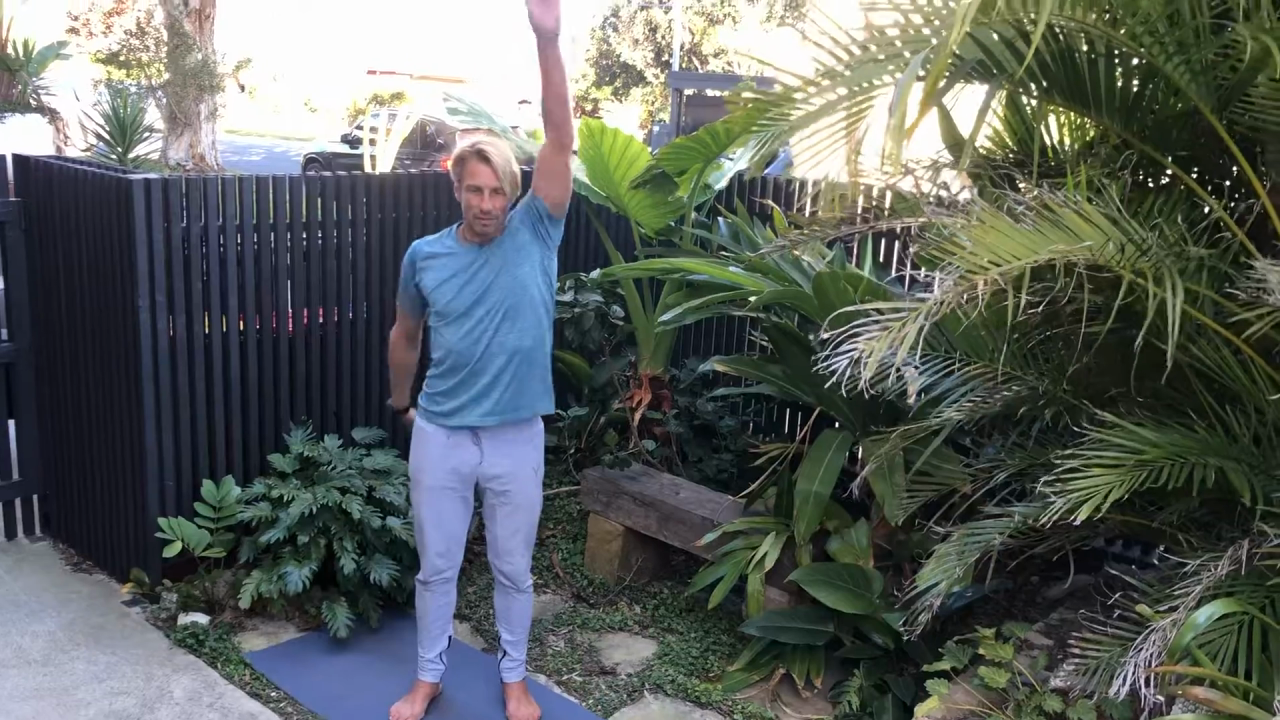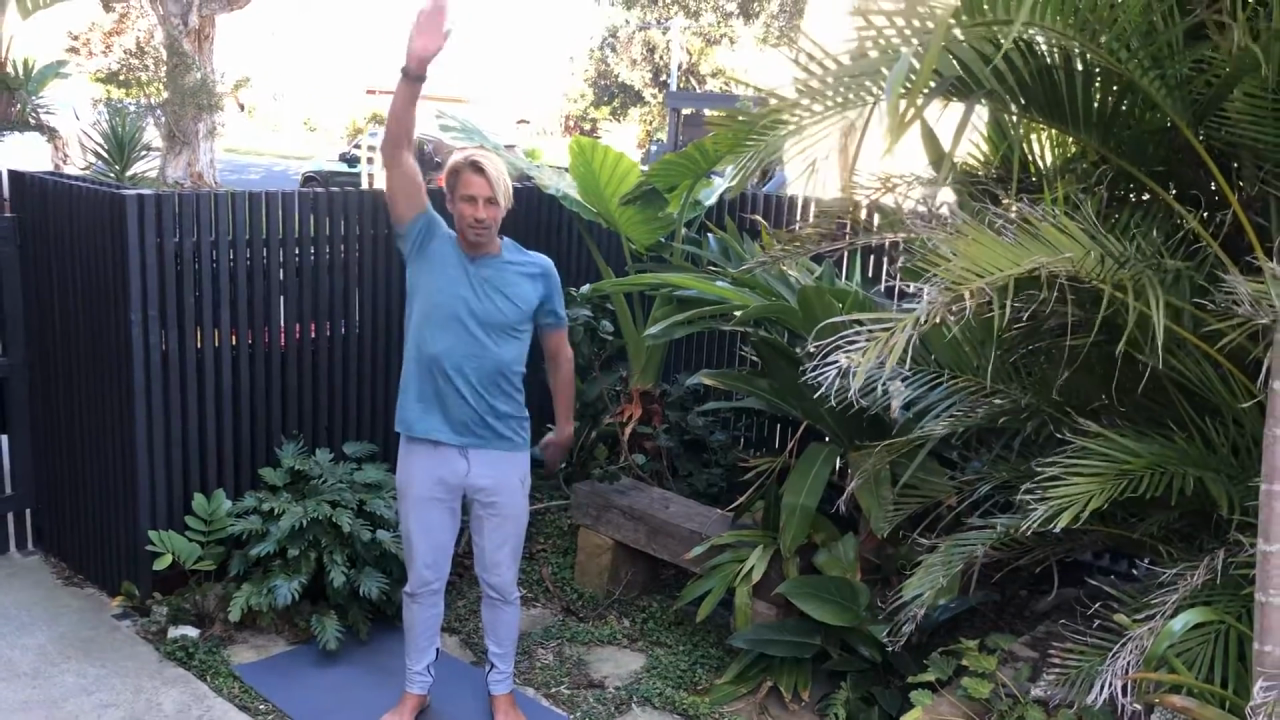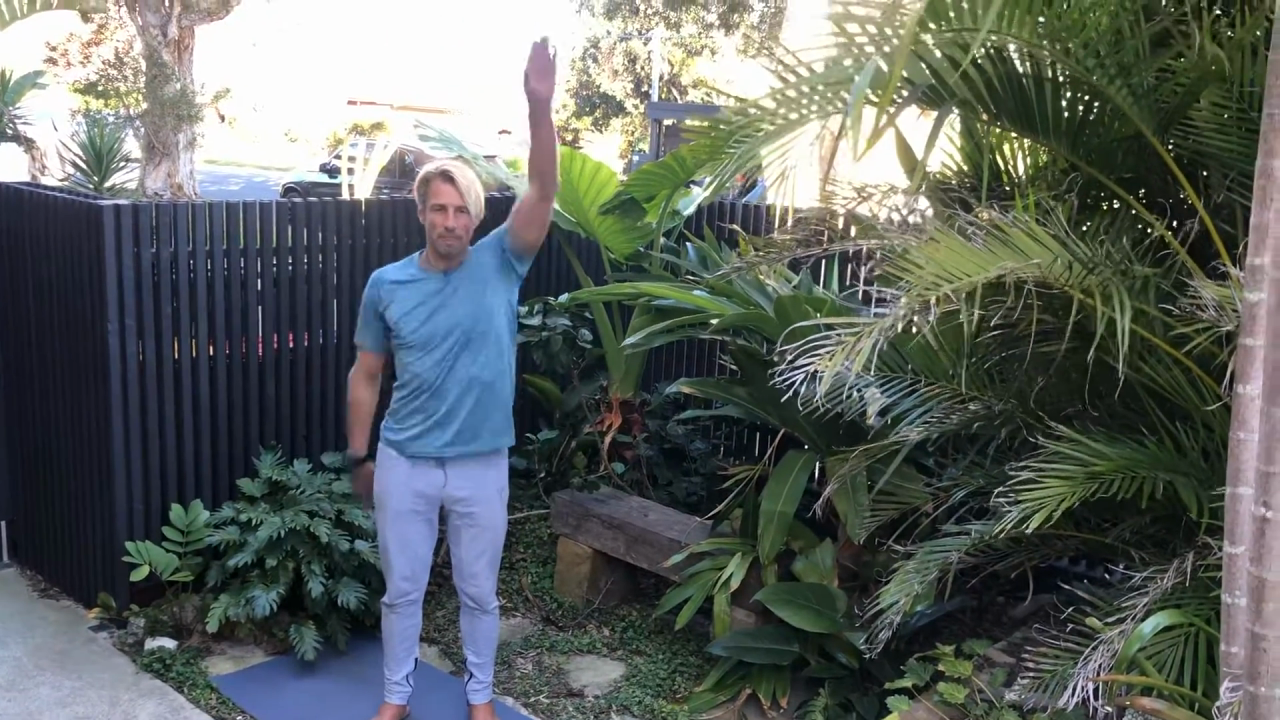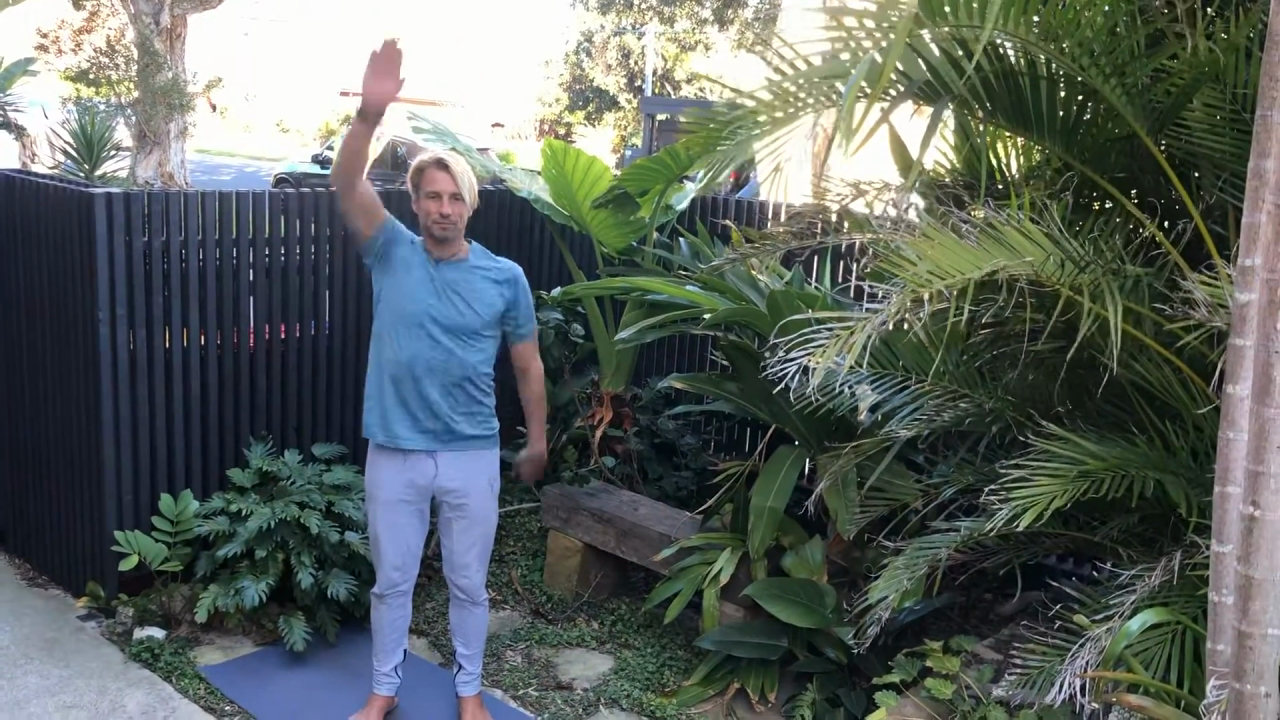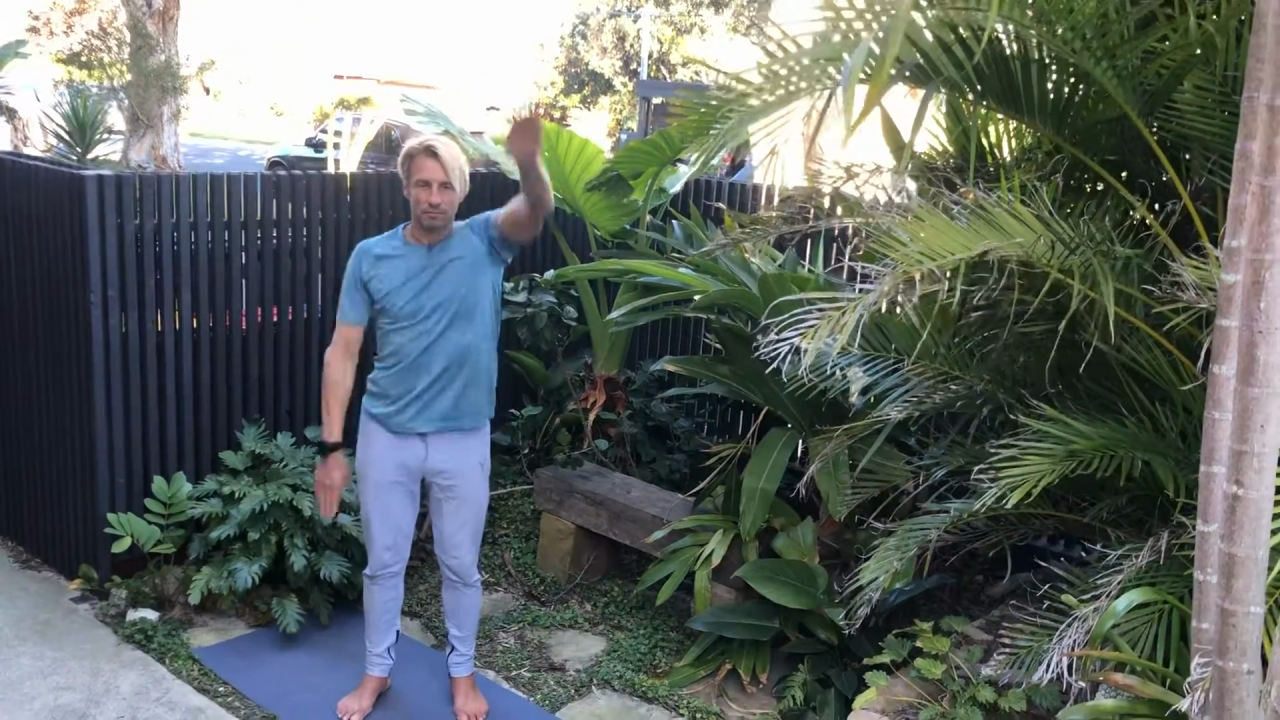
dt=1s
person 1, frame 1
left shoulder: (536, 234)
right shoulder: (424, 255)
left elbow: (560, 141)
right elbow: (404, 335)
right wrist: (401, 403)
left hip: (516, 437)
right hip: (439, 435)
left knee: (512, 569)
right knee: (436, 568)
person 1, frame 2
left shoulder: (536, 270)
right shoulder: (426, 247)
left elbow: (559, 351)
right elbow: (397, 156)
left wrist: (565, 425)
right wrist: (415, 69)
left hip: (503, 455)
right hip: (427, 449)
left knee: (500, 583)
right knee: (423, 579)
person 1, frame 3
left shoulder: (499, 266)
right shoulder: (386, 283)
left elbow: (541, 190)
right elbow: (365, 374)
left wrist: (539, 102)
right wrist: (360, 456)
left hip: (480, 465)
right hip: (405, 463)
left knee: (478, 592)
right knee: (402, 590)
person 1, frame 4
left shoulder: (504, 276)
right shoulder: (391, 253)
left elbow: (528, 366)
right elbow: (346, 185)
left wrist: (538, 441)
right wrist: (371, 109)
left hip: (472, 456)
right hip: (395, 452)
left knee: (468, 585)
right knee: (392, 581)
person 1, frame 5
left shoulder: (483, 241)
right shoulder: (371, 255)
left elbow: (530, 216)
right elbow: (342, 354)
left wrist: (529, 165)
right wrist: (332, 448)
left hip: (462, 438)
right hip: (386, 436)
left knee: (460, 567)
right knee: (383, 563)
right ankle: (377, 670)
